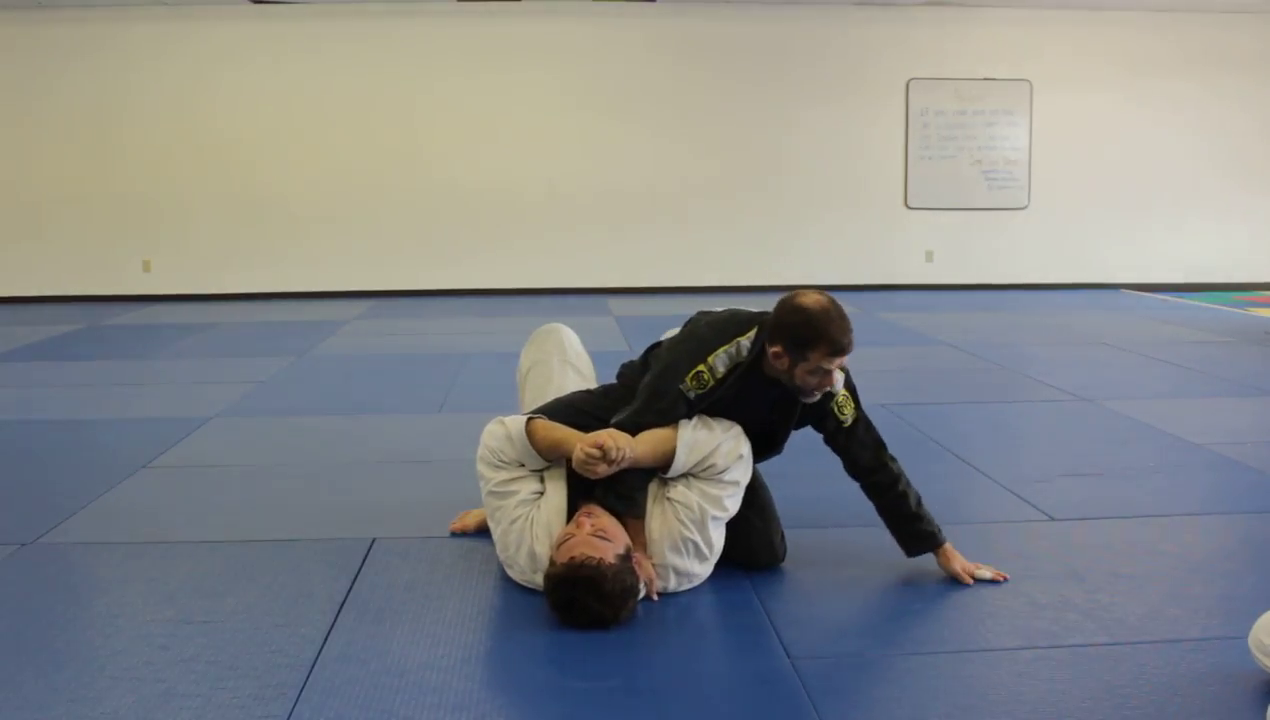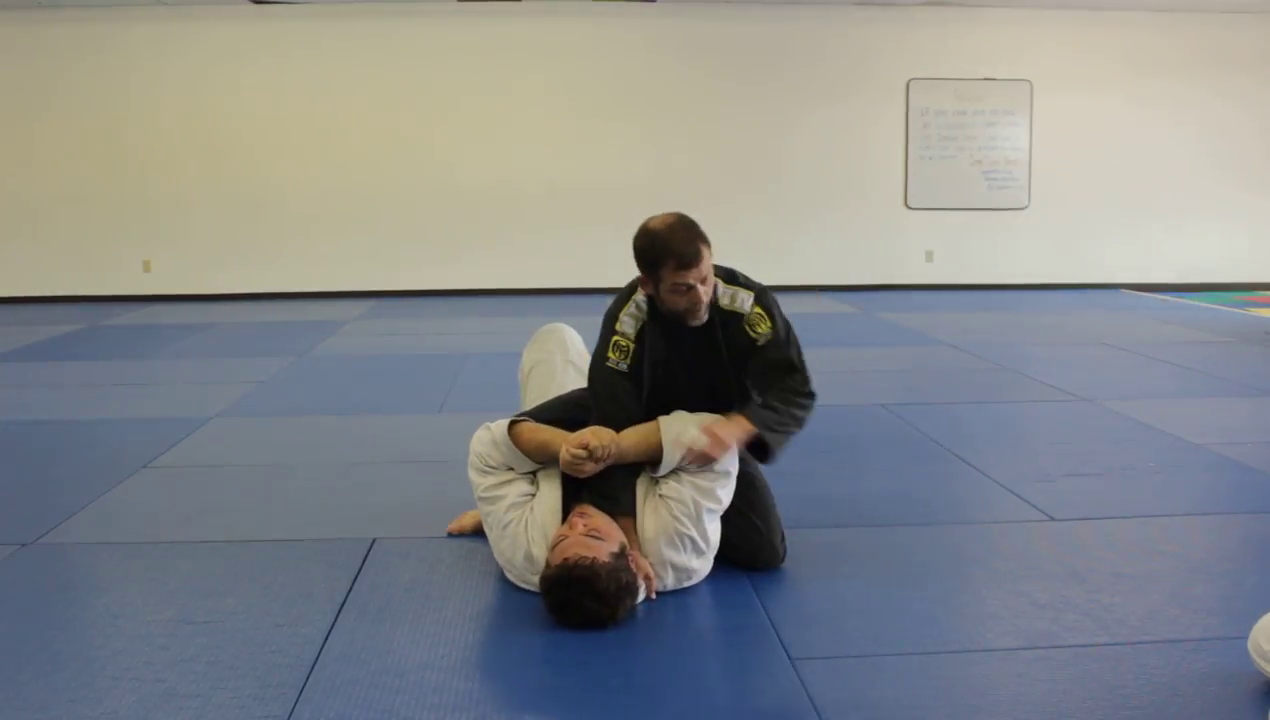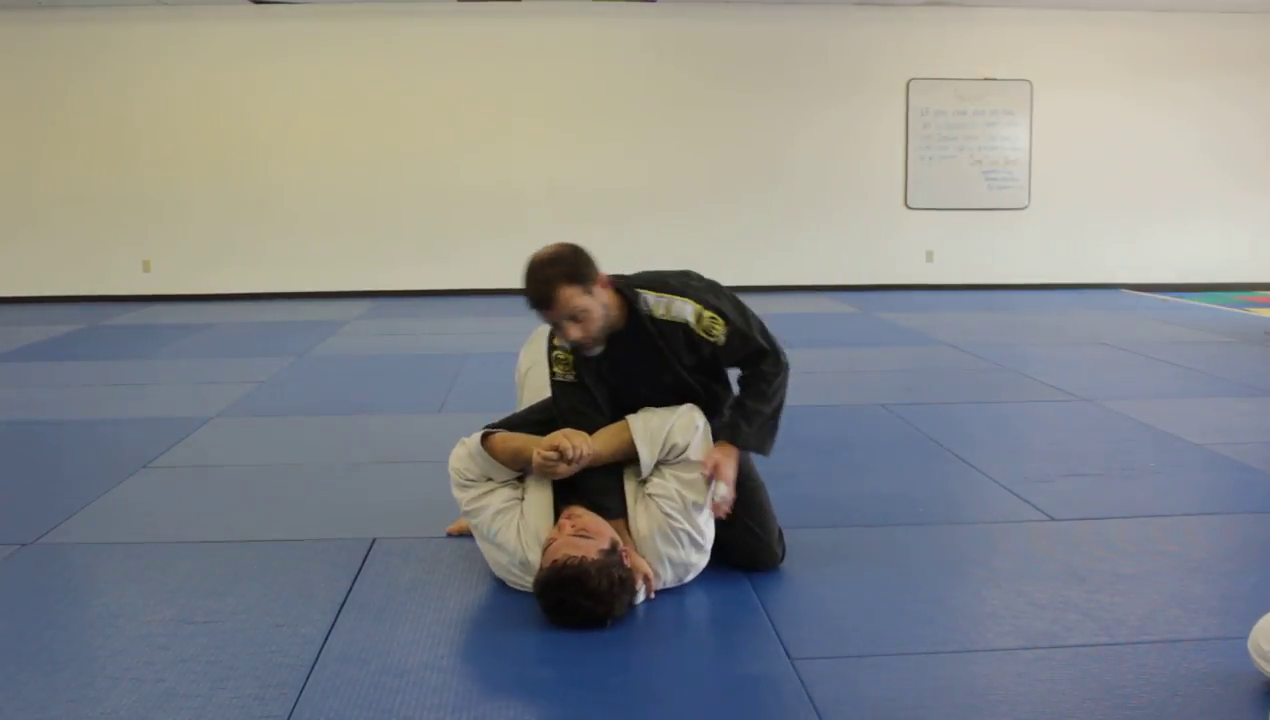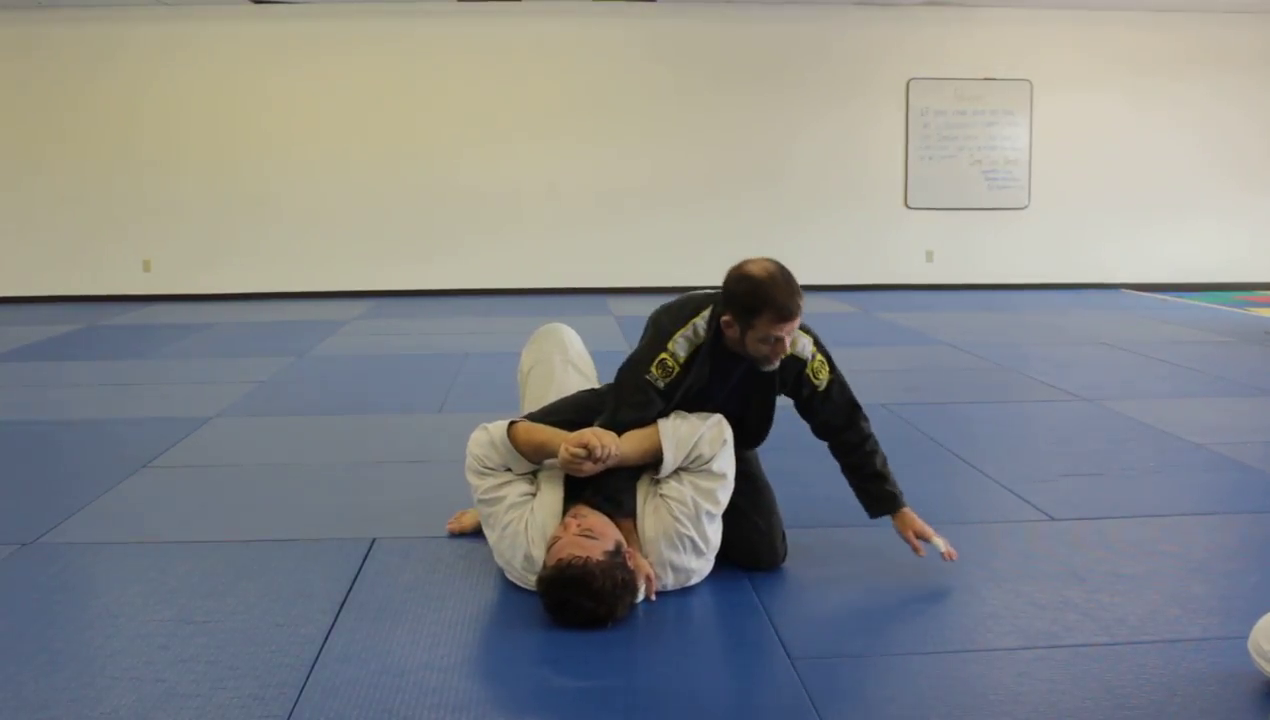
dt=1s
person 1, frame 1
left shoulder: (827, 382)
right shoulder: (707, 347)
left elbow: (874, 464)
right elbow: (637, 439)
left wrist: (938, 547)
right hip: (646, 414)
left knee: (763, 552)
person 1, frame 2
left shoulder: (750, 305)
right shoulder: (626, 321)
left elbow: (795, 396)
right elbow: (614, 429)
left wrist: (740, 426)
left hip: (722, 441)
left knee: (764, 552)
person 1, frame 3
left shoulder: (687, 304)
right shoulder: (565, 349)
left elbow: (768, 362)
left wrist: (731, 445)
left hip: (707, 438)
left knee: (761, 553)
person 1, frame 4
left shoulder: (798, 350)
right shoulder: (674, 334)
left elbow: (846, 429)
right elbow: (624, 429)
left wrist: (896, 509)
right hip: (646, 433)
left knee: (763, 553)
person 2, frame 1
left shoulder: (526, 550)
right shoulder: (681, 557)
left elbow: (498, 441)
right elbow: (728, 443)
left wrist: (577, 444)
right wrist: (629, 454)
left knee: (553, 337)
person 2, frame 2
left shoulder: (523, 552)
right shoulder: (680, 556)
left elbow: (488, 445)
left wrist: (564, 444)
right wrist: (615, 450)
left knee: (556, 338)
person 2, frame 3
left shoulder: (520, 556)
right shoulder: (676, 548)
left elbow: (467, 462)
right elbow: (686, 425)
left wrist: (539, 448)
right wrist: (589, 453)
left knee: (547, 340)
person 2, frame 4
left shoulder: (523, 549)
right shoulder: (679, 553)
left elbow: (486, 447)
right elbow: (711, 433)
left wrist: (562, 443)
right wrist: (615, 453)
left hip: (558, 470)
left knee: (555, 338)
